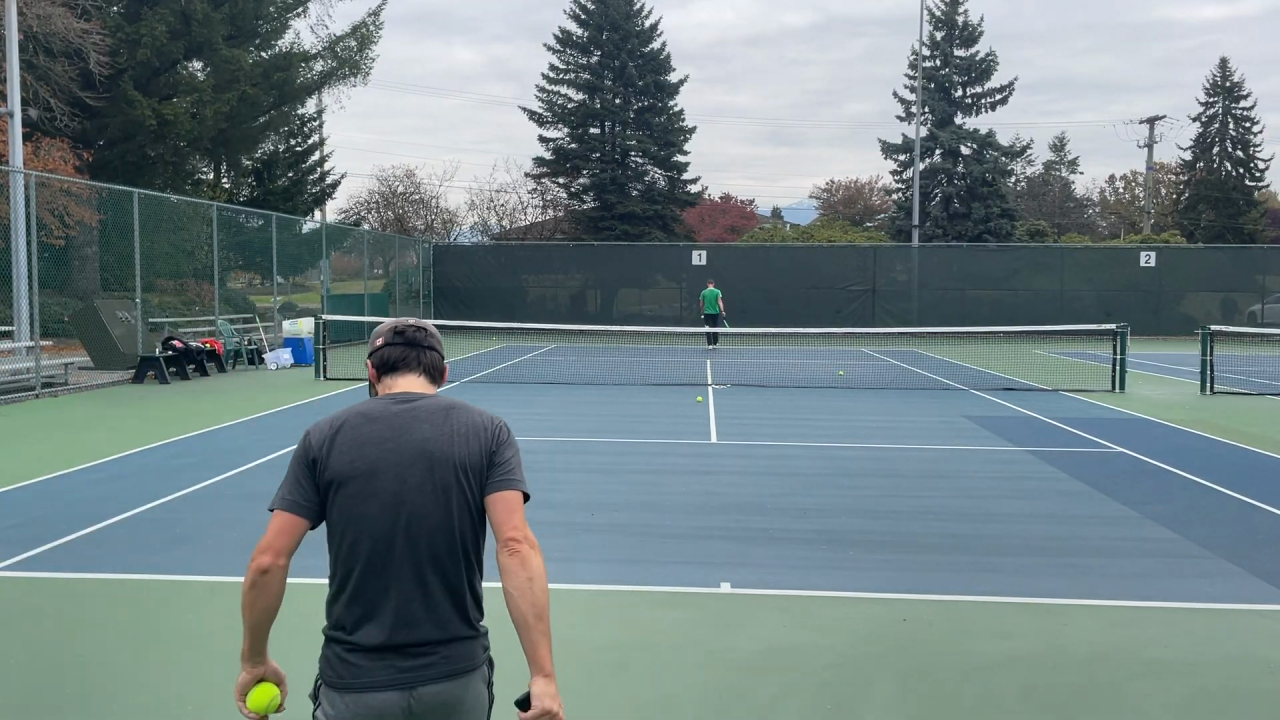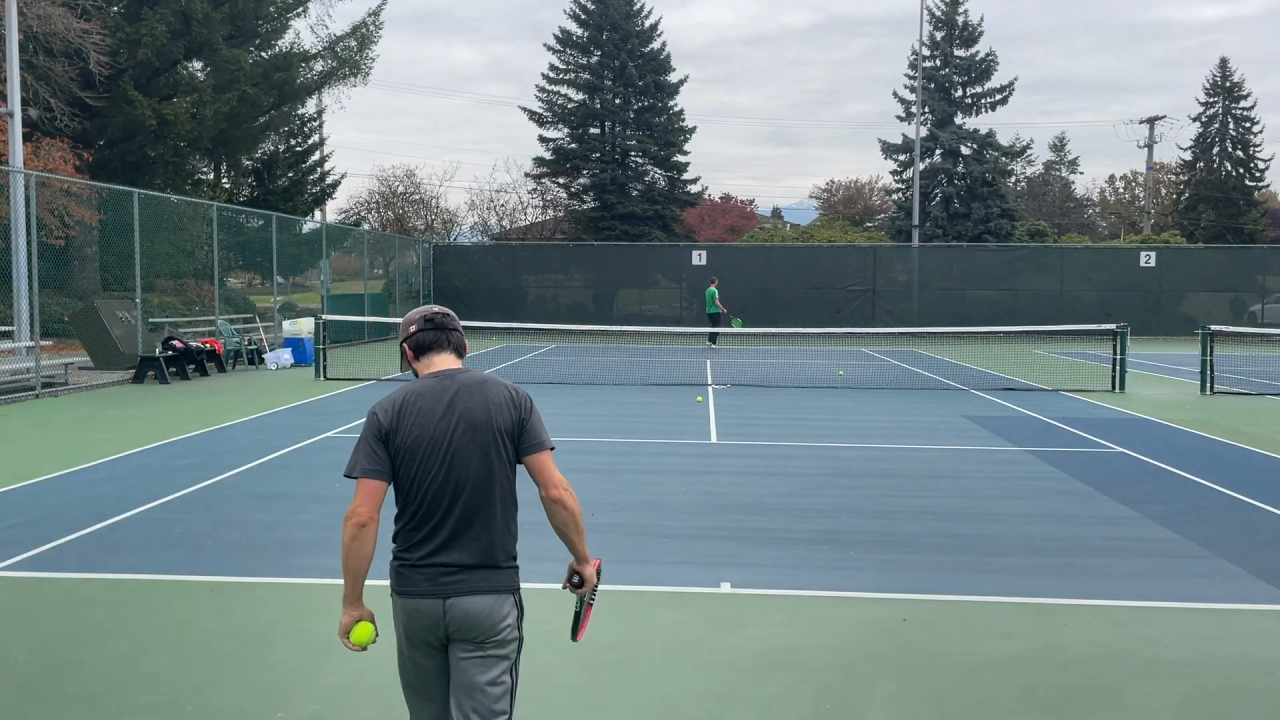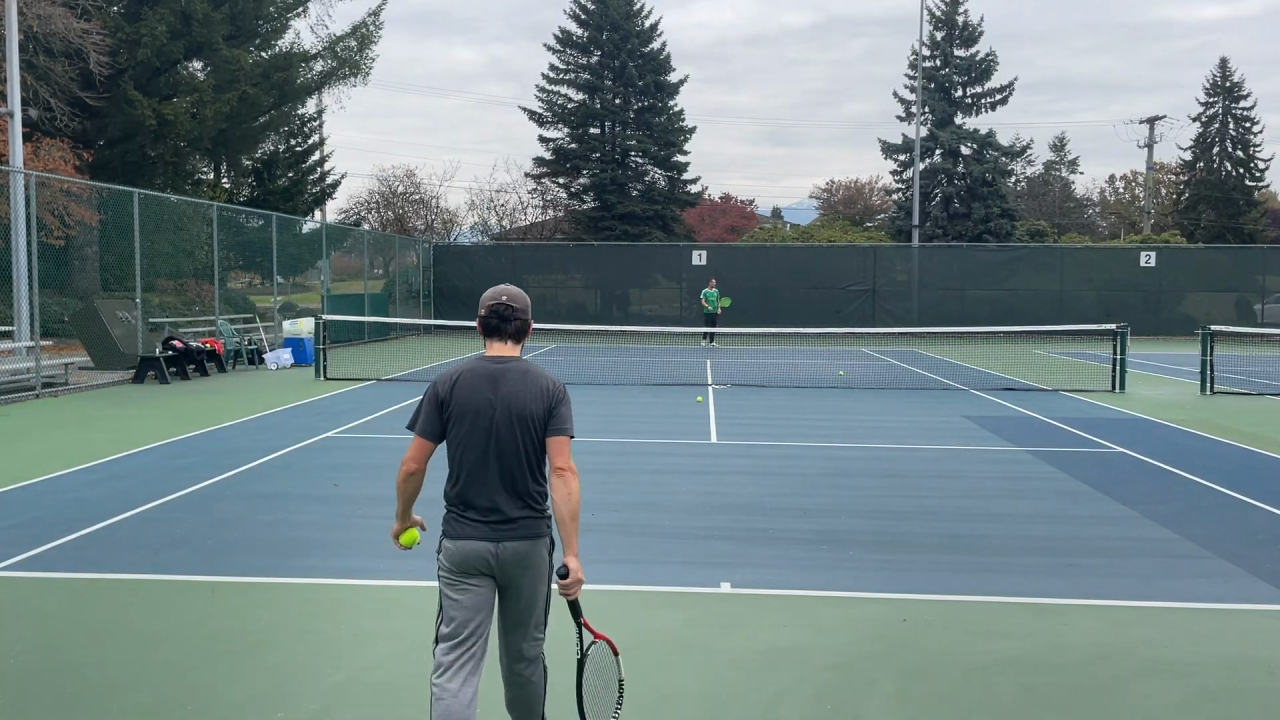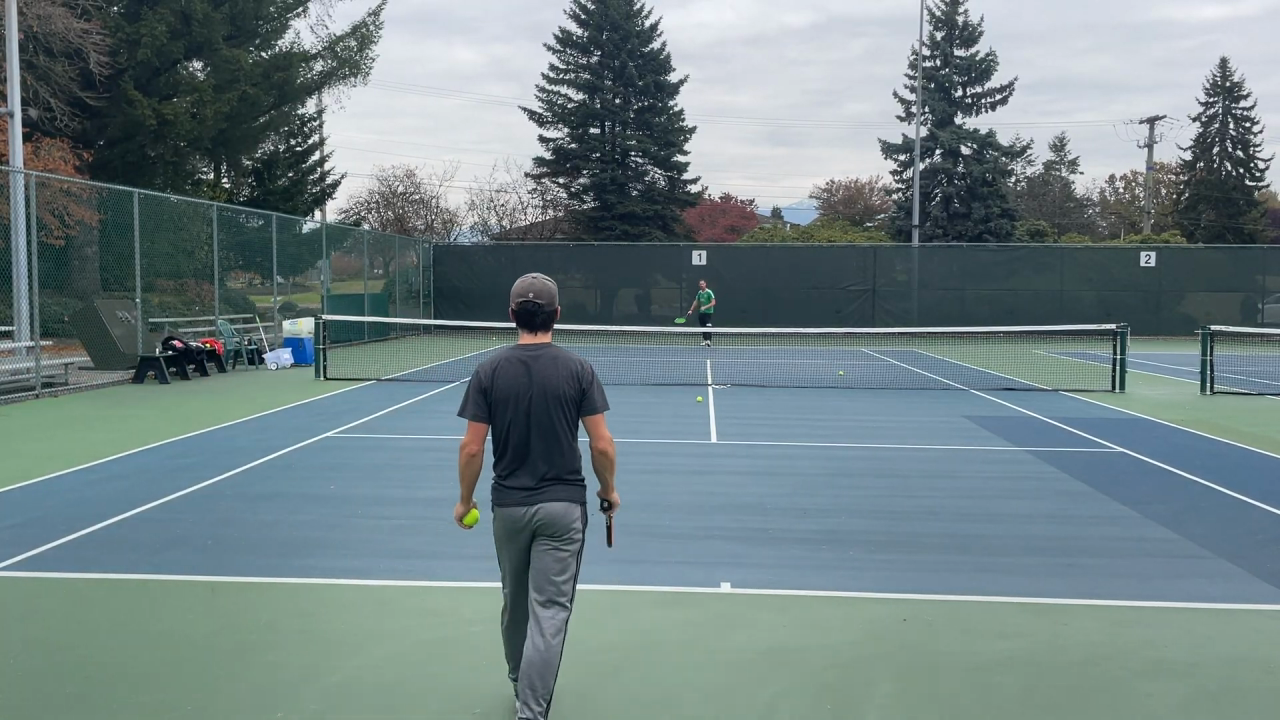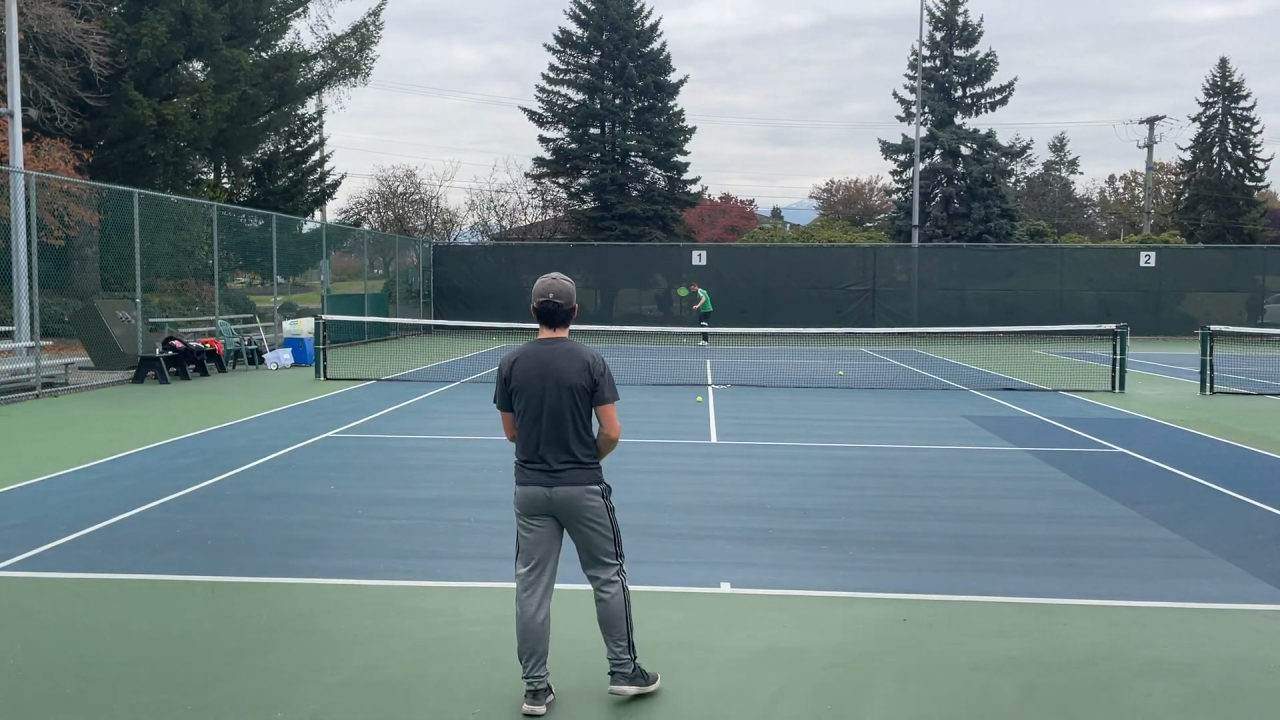
dt=0.5s
person 1, frame 1
left shoulder: (325, 436)
right shoulder: (486, 431)
left elbow: (267, 563)
right elbow: (516, 548)
left wrist: (254, 659)
right wrist: (543, 675)
left hip: (352, 687)
right hip: (457, 679)
person 1, frame 2
left shoulder: (389, 411)
right shoulder: (512, 398)
left elbow: (362, 517)
right elbow: (556, 492)
left wrist: (352, 601)
right wrist: (580, 556)
left hip: (415, 593)
right hip: (490, 595)
person 1, frame 3
left shoulder: (448, 383)
right shoulder: (549, 388)
left elbow: (412, 466)
right elbow: (562, 472)
left wrist: (403, 517)
right wrist: (572, 553)
left hip: (462, 543)
right hip: (527, 542)
left knee: (455, 663)
right knee: (525, 648)
person 1, frame 4
left shoulder: (489, 371)
right shoulder: (578, 370)
left elbow: (472, 448)
right elbow: (602, 444)
left wrist: (465, 499)
right wrist: (609, 489)
left hip: (509, 506)
right hip: (563, 506)
left knee: (515, 603)
right knee: (549, 614)
person 1, frame 5
left shoulder: (511, 363)
right shoulder: (590, 361)
left elbow: (511, 432)
right elbow: (611, 432)
left hip: (530, 488)
right hip: (583, 487)
left knee: (532, 588)
right knee: (609, 575)
right ankle: (624, 671)
